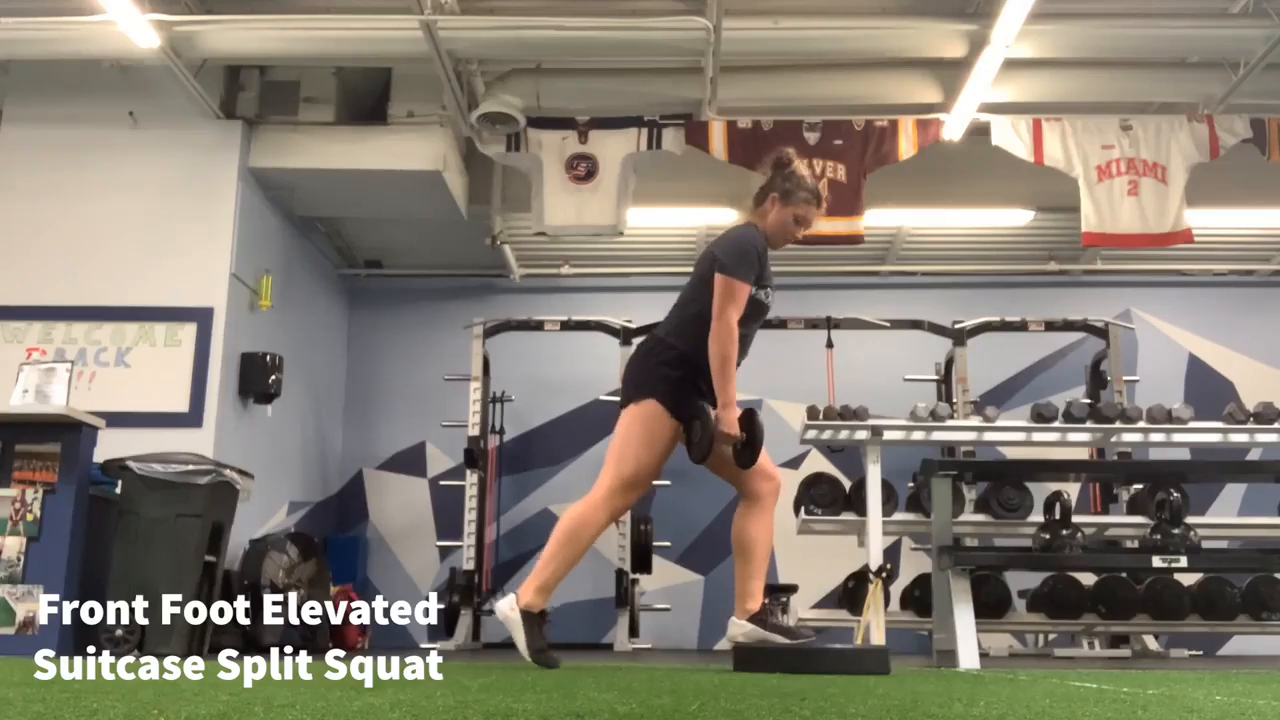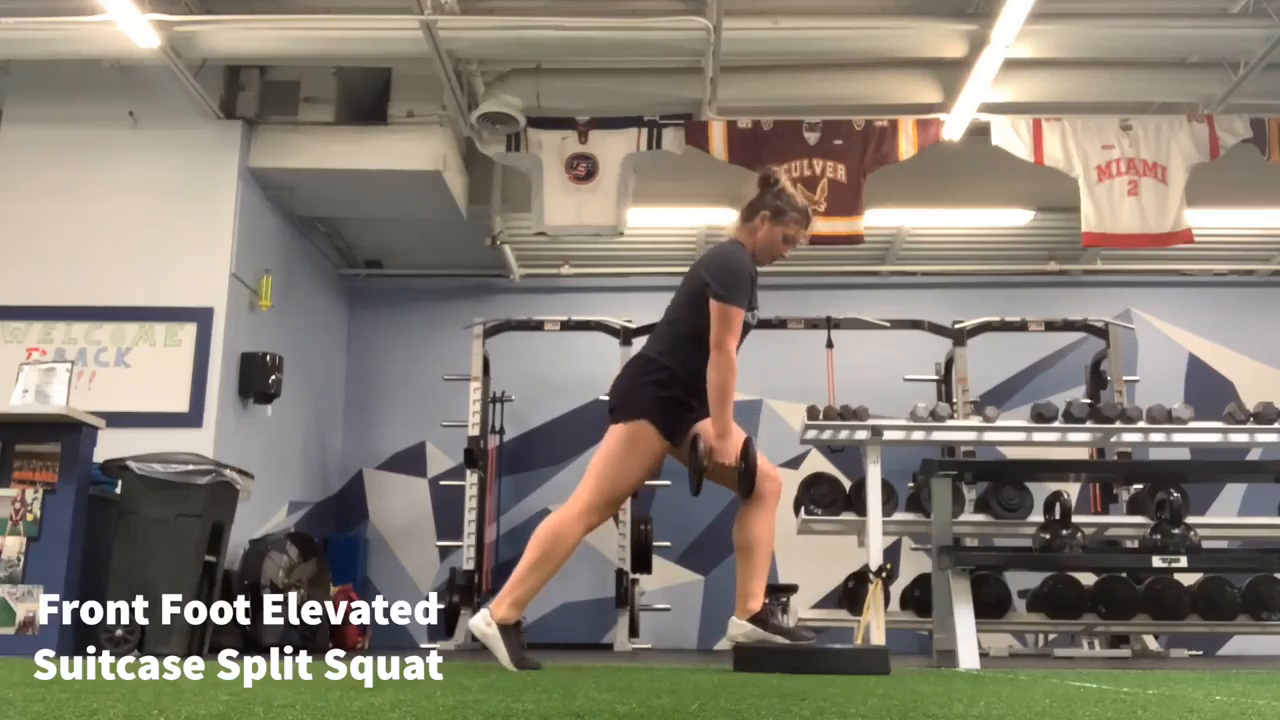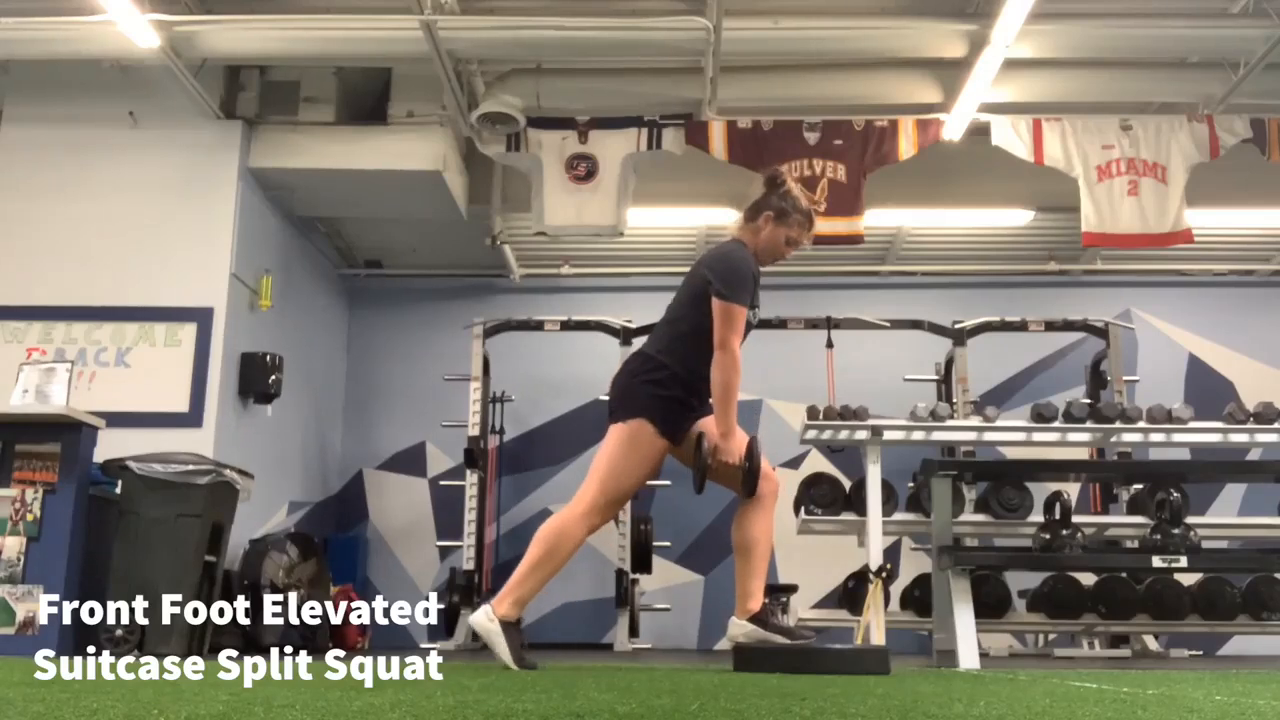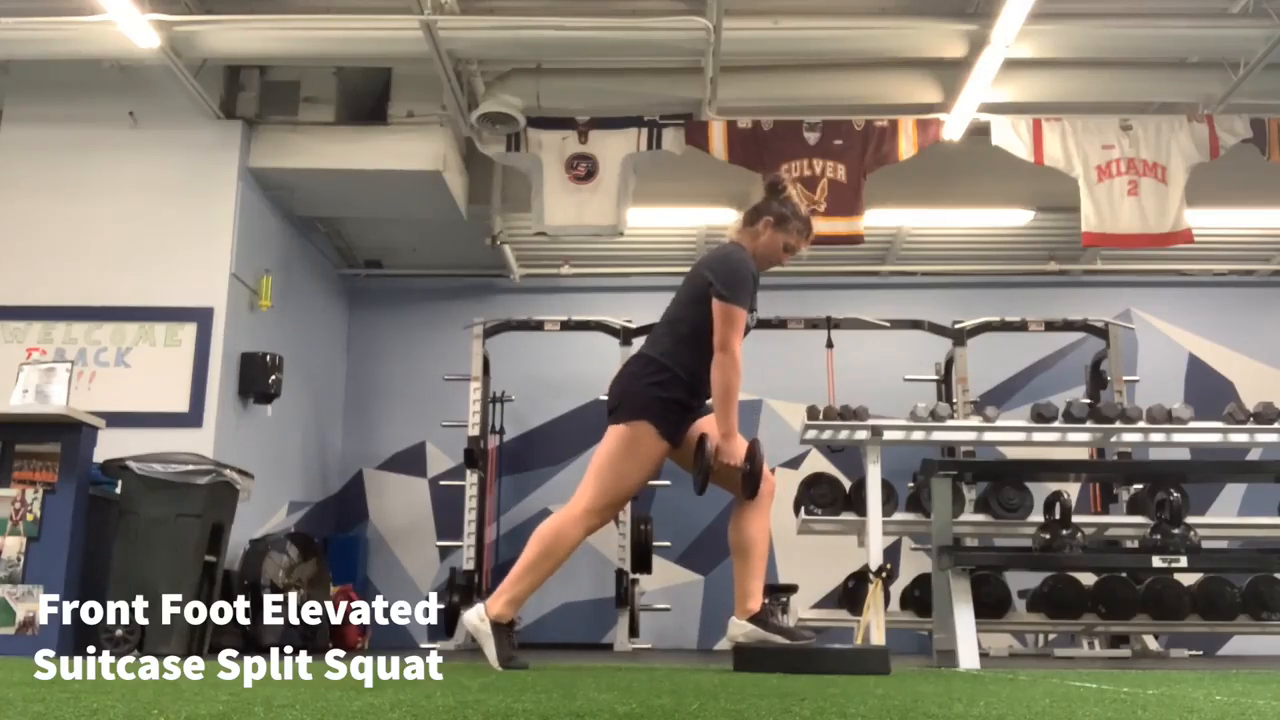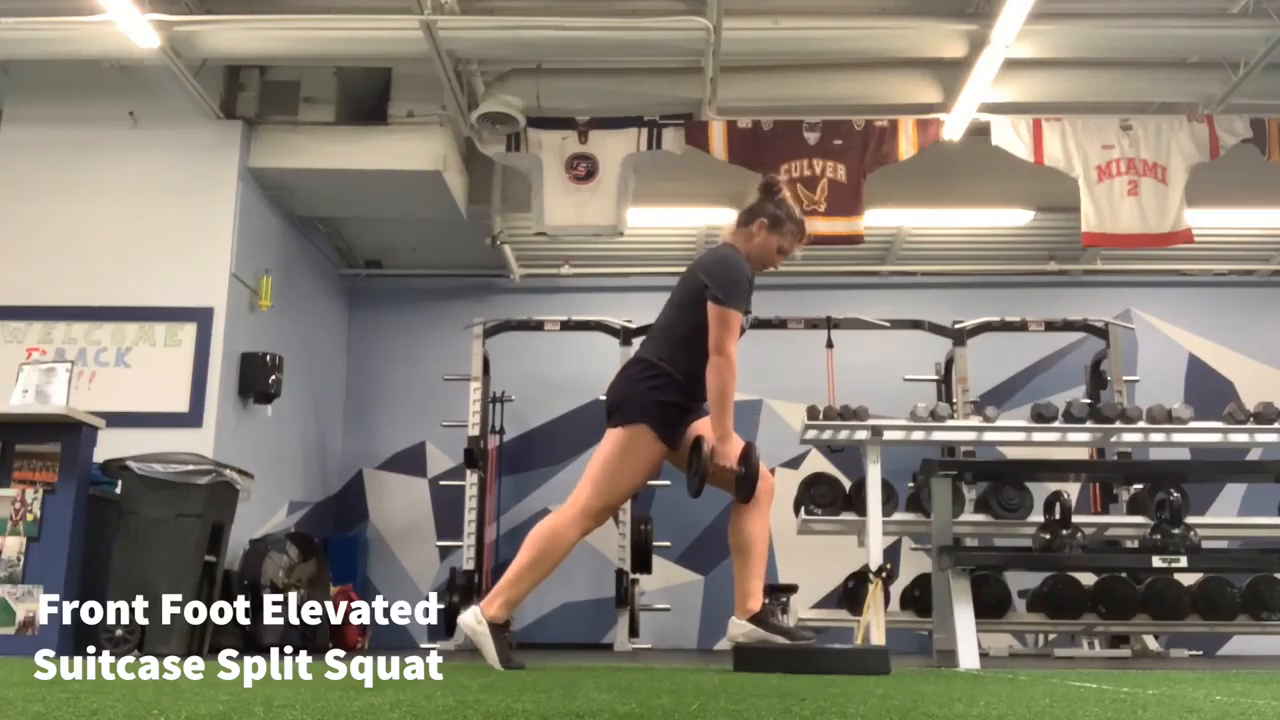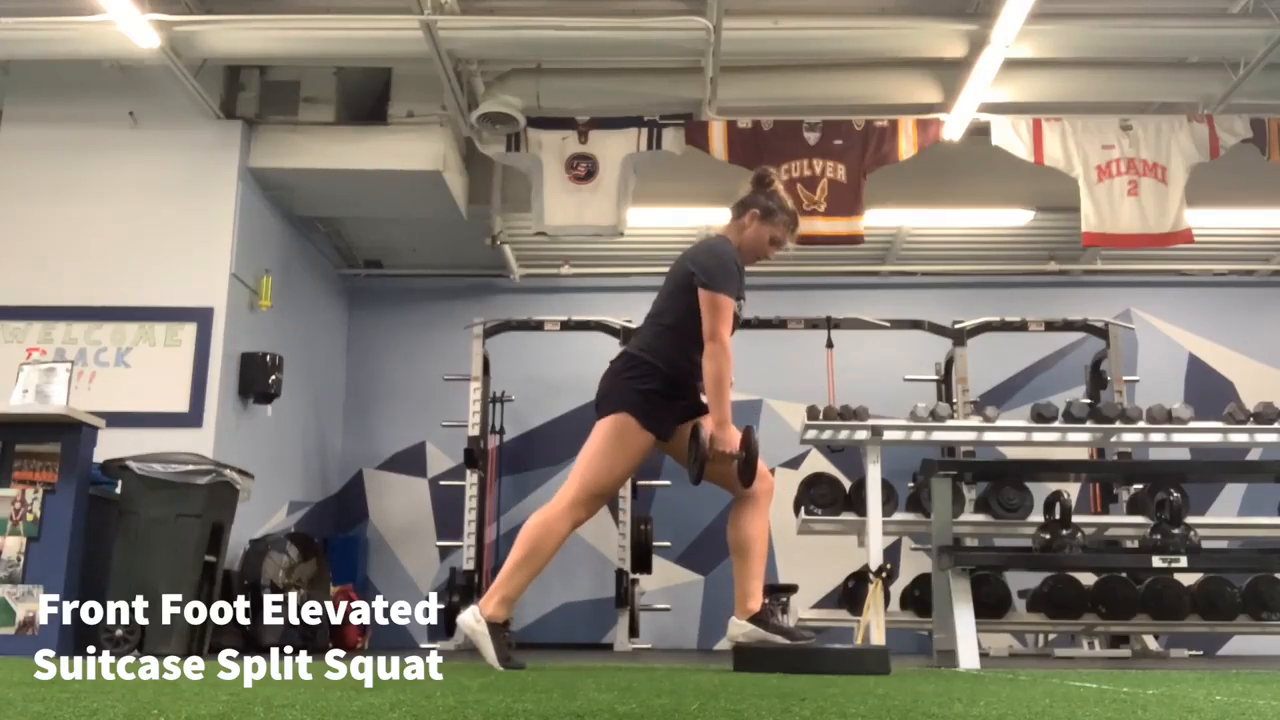
dt=0.3s
person 1, frame 1
left shoulder: (754, 253)
right shoulder: (744, 244)
right elbow: (723, 324)
left wrist: (723, 403)
right wrist: (727, 406)
left hip: (691, 387)
right hip: (663, 376)
left knee: (762, 484)
right knee: (614, 493)
left ankle: (749, 615)
right ankle: (527, 604)
person 1, frame 2
left shoulder: (735, 266)
right shoulder: (733, 264)
right elbow: (721, 353)
left wrist: (719, 428)
right wrist: (724, 435)
left hip: (681, 401)
right hip: (652, 395)
left knee: (765, 485)
right knee: (591, 507)
left ankle: (750, 615)
right ankle: (499, 616)
person 1, frame 3
left shoulder: (735, 264)
right shoulder: (736, 262)
right elbow: (725, 350)
left wrist: (722, 430)
right wrist: (727, 434)
left hip: (681, 399)
right hip: (651, 393)
left knee: (762, 485)
right knee: (595, 507)
left ankle: (750, 615)
right ankle: (501, 615)
person 1, frame 4
left shoulder: (730, 264)
right shoulder: (736, 265)
right elbow: (726, 352)
left wrist: (721, 432)
right wrist: (728, 435)
left hip: (678, 400)
right hip: (651, 394)
left knee: (758, 486)
right knee: (592, 509)
left ankle: (749, 615)
right ankle: (495, 614)
person 1, frame 5
left shoulder: (723, 266)
right shoulder: (731, 269)
right elbow: (721, 356)
left wrist: (719, 432)
right wrist: (724, 439)
left hip: (675, 403)
right hip: (648, 397)
left knee: (758, 487)
right knee: (587, 510)
left ankle: (749, 615)
right ankle: (489, 614)
person 1, frame 6
left shoulder: (721, 261)
right shoulder: (719, 258)
right elbow: (715, 342)
left wrist: (714, 401)
right wrist: (723, 426)
left hip: (674, 397)
right hip: (639, 390)
left knee: (756, 485)
right knee: (577, 502)
left ankle: (749, 615)
right ankle: (488, 614)
